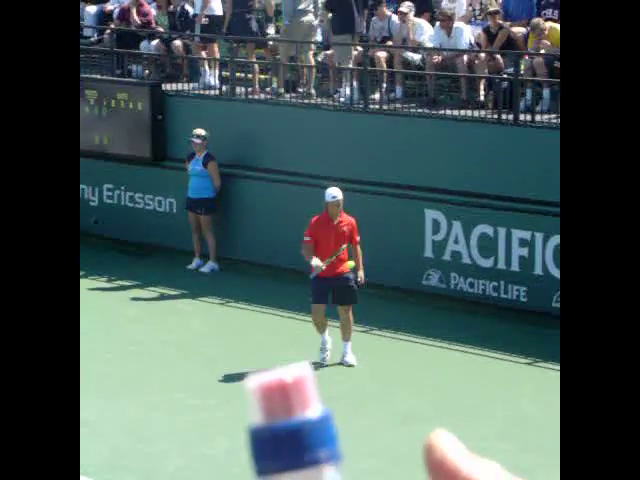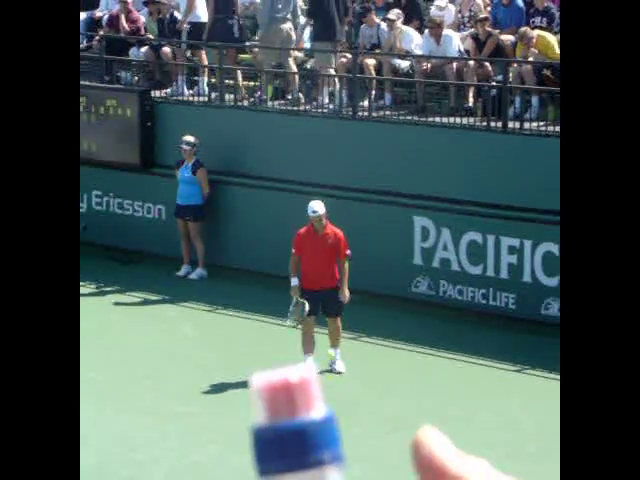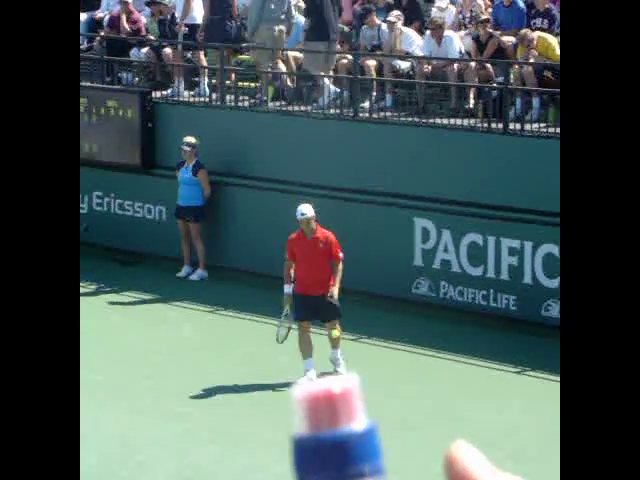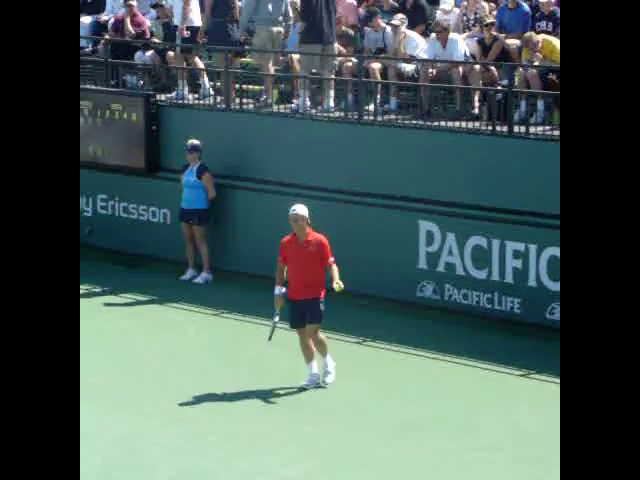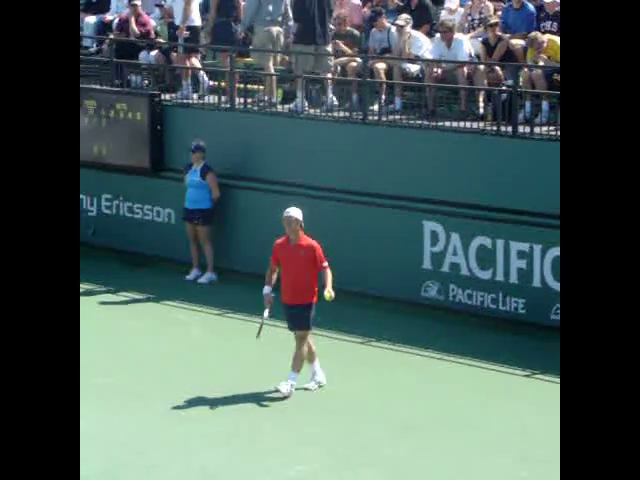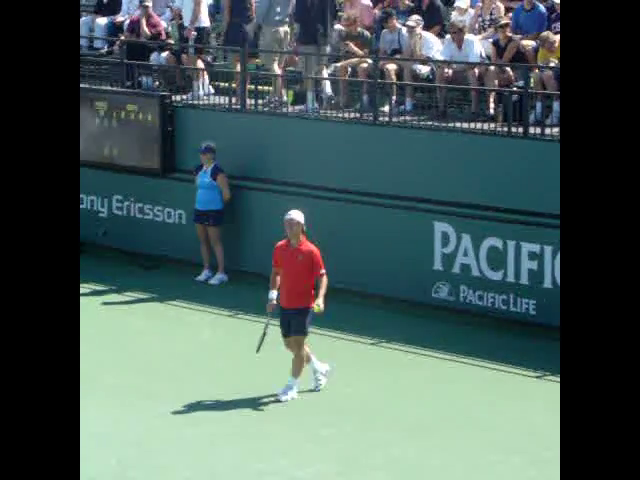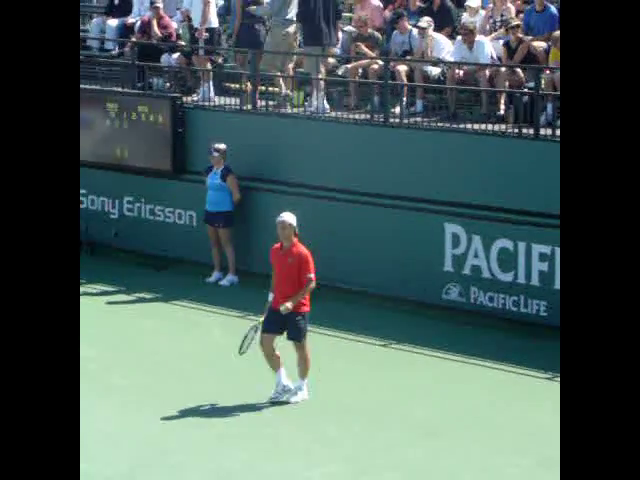
dt=0.2s
person 1, frame 1
left shoulder: (350, 222)
right shoulder: (316, 223)
left elbow: (356, 246)
right elbow: (305, 249)
left wrist: (360, 268)
right wrist: (314, 261)
left hip: (343, 273)
right hip: (321, 275)
left knee: (346, 311)
right knee: (317, 312)
left ankle: (347, 351)
right ankle: (324, 339)
person 1, frame 2
left shoulder: (337, 235)
right shoulder: (301, 235)
left elbow: (344, 261)
right elbow: (294, 260)
left wrist: (344, 287)
right wrist: (294, 283)
left hip: (331, 286)
right hip: (308, 288)
left knee: (334, 322)
right knee: (307, 325)
left ankle: (335, 358)
person 1, frame 3
left shoulder: (328, 237)
right shoulder: (293, 240)
left elbow: (338, 263)
right elbow: (289, 265)
left wrist: (336, 286)
right wrist: (287, 289)
left hip: (325, 292)
right hip: (302, 293)
left knee: (333, 327)
right knee: (303, 329)
left ankle: (336, 357)
right ankle: (309, 371)
person 1, frame 4
left shoulder: (320, 241)
right shoulder: (285, 243)
left elbow: (331, 264)
right elbow: (281, 268)
left wrist: (336, 280)
right wrist: (278, 291)
left hip: (315, 295)
right hip: (294, 297)
left knee: (313, 333)
right knee: (303, 334)
left ankle: (328, 363)
right ankle: (314, 374)
person 1, frame 5
left shoulder: (312, 246)
right shoulder: (278, 245)
left elbow: (325, 269)
right elbow: (272, 269)
left wrist: (328, 287)
right wrist: (267, 290)
left hip: (306, 301)
right hip: (288, 300)
left knee: (301, 339)
right knee: (302, 338)
left ankle: (291, 382)
right ankle: (318, 374)
person 1, frame 6
left shoulder: (311, 251)
right shoulder: (279, 248)
left elbow: (322, 277)
left wrist: (320, 298)
right wrist: (272, 296)
left hip: (303, 305)
right hip: (285, 305)
left knee: (298, 344)
right knee: (290, 344)
left ankle: (292, 387)
right ankle: (320, 369)
person 1, frame 7
left shoulder: (302, 254)
right shoulder: (275, 250)
left elbow: (311, 283)
left wrist: (292, 302)
right wrist: (271, 298)
left hip: (297, 309)
right hip: (276, 307)
left knee: (300, 347)
right knee: (265, 343)
left ankle: (302, 388)
right ankle: (283, 383)
person 2, frame 1
left shoulder: (209, 160)
right shoulder: (190, 158)
left elbow: (217, 183)
left wrist: (210, 194)
left hip: (205, 200)
right hip: (191, 197)
left knee: (207, 231)
right knee: (195, 230)
left ankle: (212, 262)
right ankle: (197, 259)
person 2, frame 2
left shoulder: (198, 167)
right shoulder: (180, 165)
left elbow: (206, 190)
left wrist: (198, 202)
left hip: (194, 207)
right hip: (180, 204)
left knee: (195, 237)
right knee: (183, 237)
left ankle: (201, 269)
right ankle: (186, 266)
person 2, frame 3
left shoulder: (199, 168)
right shoulder: (180, 166)
left elbow: (207, 191)
left wrist: (199, 202)
left hip: (194, 208)
right hip: (181, 205)
left knee: (196, 238)
right knee: (184, 238)
left ankle: (202, 270)
right ankle: (187, 267)
person 2, frame 4
left shoulder: (203, 171)
right shoulder: (185, 169)
left elbow: (212, 193)
left wrist: (202, 204)
left hip: (198, 211)
right hip: (185, 208)
left knee: (200, 241)
right knee: (188, 241)
left ankle: (206, 273)
right ankle: (191, 270)
person 2, frame 5
left shoulder: (207, 171)
right shoulder: (188, 168)
left elbow: (216, 193)
left wrist: (206, 203)
left hip: (202, 211)
right hip: (189, 208)
left knee: (204, 241)
right knee: (192, 240)
left ankle: (210, 272)
right ankle: (195, 269)
person 2, frame 6
left shoulder: (217, 172)
right shoulder: (198, 170)
left elbow: (227, 194)
left wrist: (217, 205)
left hip: (213, 212)
right hip: (199, 209)
left knee: (215, 242)
right knee: (203, 241)
left ankle: (221, 273)
right ankle: (206, 270)
person 2, frame 7
left shoulder: (227, 173)
right shoulder: (209, 171)
left elbow: (236, 196)
left wrist: (227, 206)
left hip: (223, 213)
right hip: (210, 211)
left knee: (226, 244)
right knee: (214, 243)
left ankle: (232, 275)
right ankle: (217, 272)
